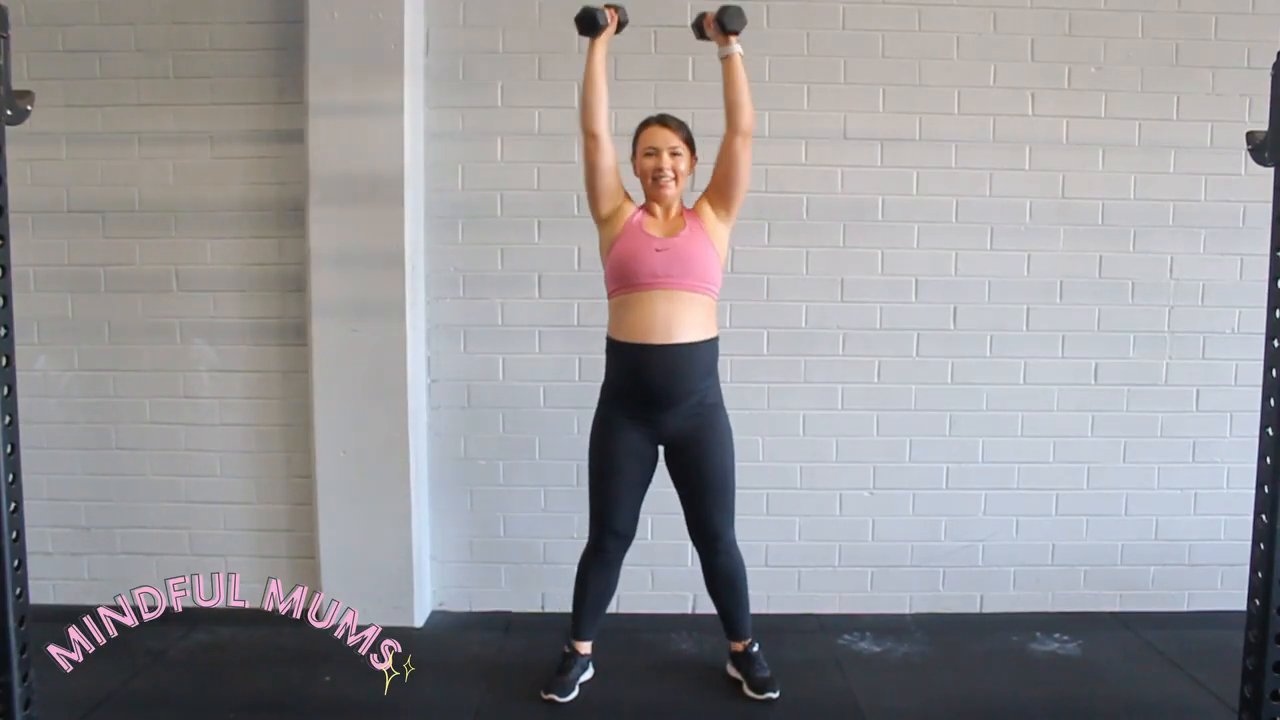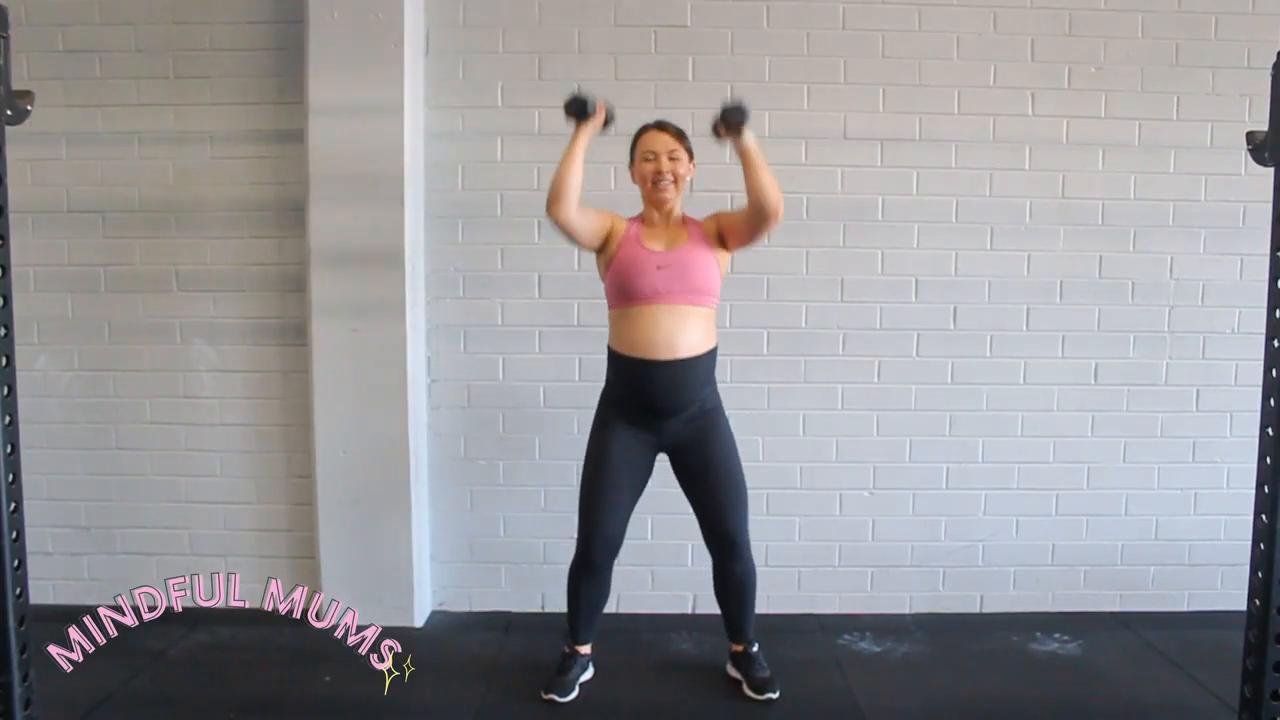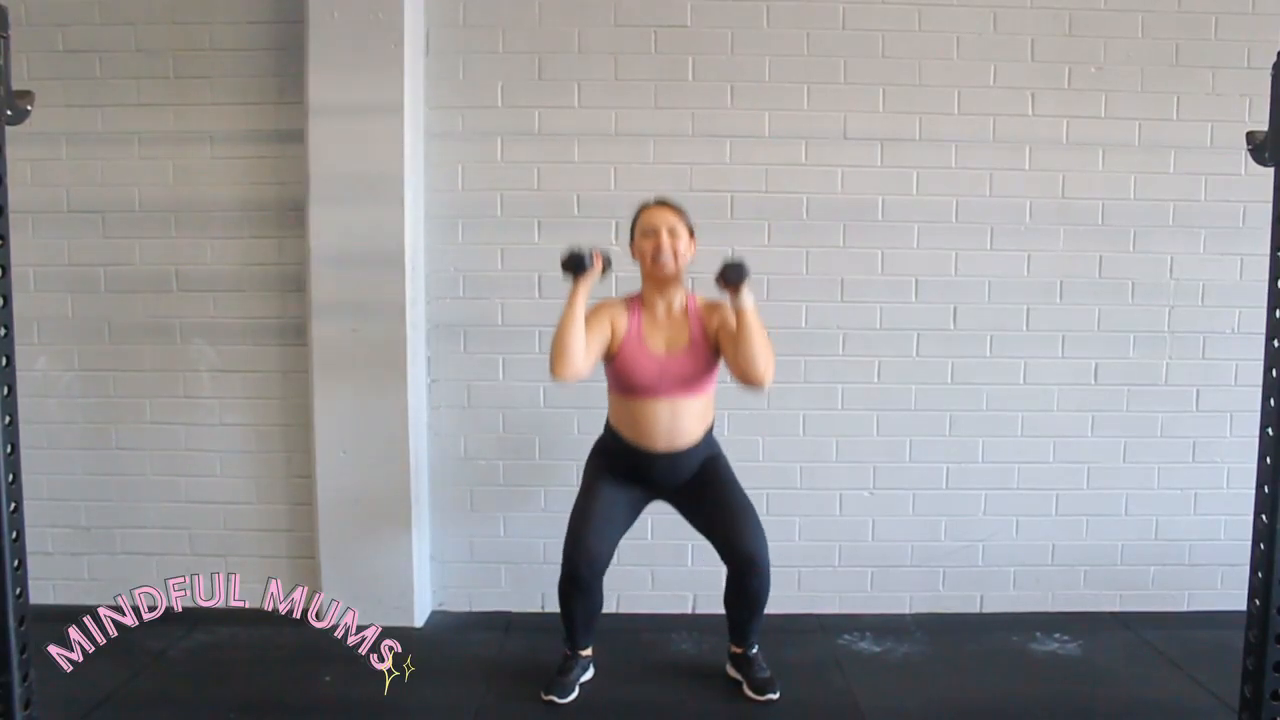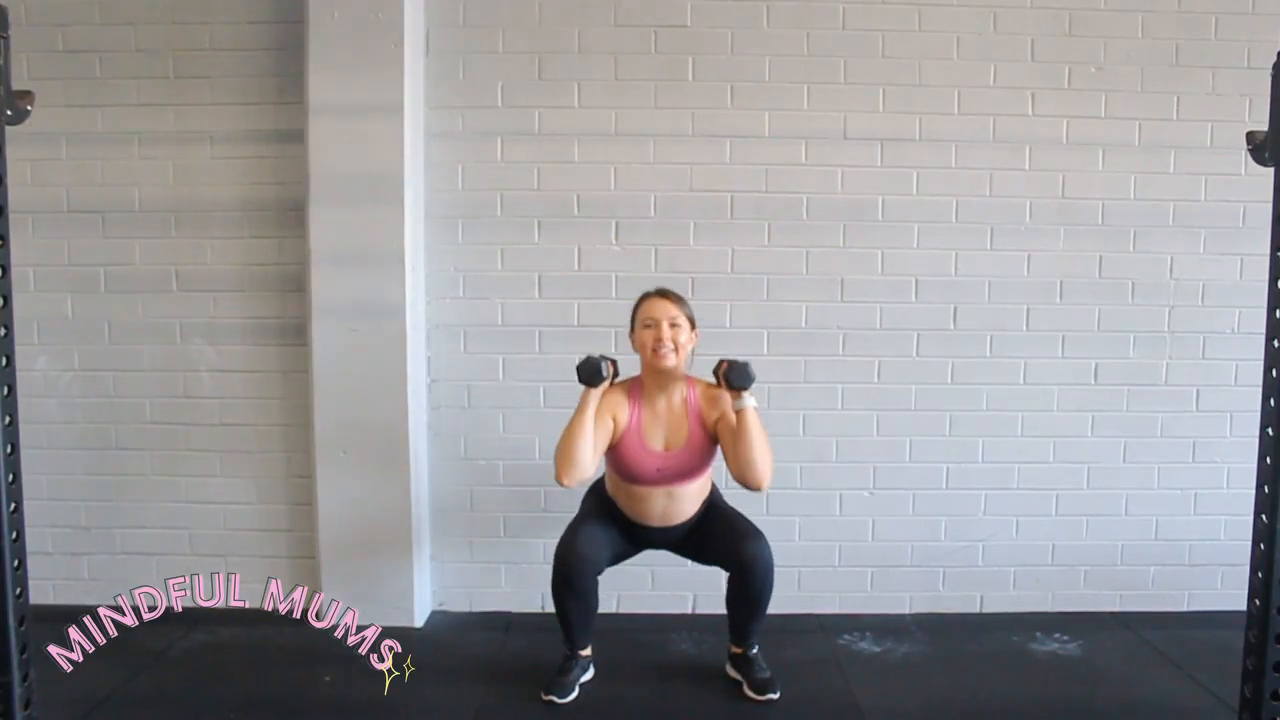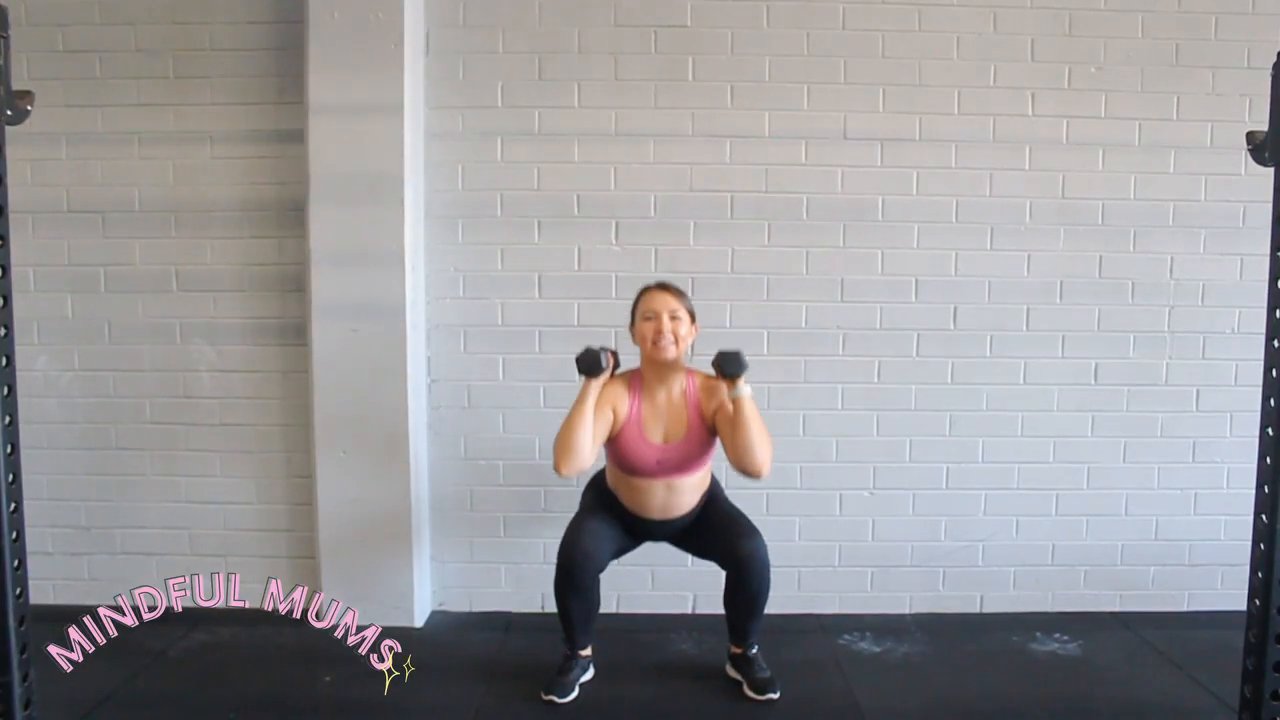
dt=0.2s
person 1, frame 1
left shoulder: (712, 221)
right shoulder: (618, 219)
left elbow: (740, 130)
right elbow: (595, 132)
left wrist: (728, 50)
right wrist: (600, 45)
left hip: (697, 401)
right hip: (626, 401)
left knee: (716, 538)
right knee: (608, 537)
left ankle: (743, 651)
right ankle: (579, 654)
person 1, frame 2
left shoulder: (713, 234)
right shoulder: (613, 234)
left elbow: (771, 210)
right elbow: (560, 208)
left wrist: (742, 140)
right wrist: (584, 134)
left hip: (698, 407)
right hip: (625, 409)
left knee: (731, 539)
right knee: (596, 542)
left ankle: (744, 651)
right ankle: (578, 655)
person 1, frame 3
left shoulder: (714, 317)
right shoulder: (612, 318)
left elbow: (760, 376)
right elbow: (564, 369)
left wrist: (742, 298)
right wrist: (581, 290)
left hip: (697, 463)
right hip: (621, 465)
left knee: (751, 552)
right knee: (582, 558)
left ankle: (743, 652)
right ankle: (579, 654)
person 1, frame 4
left shoulder: (714, 402)
right shoulder: (612, 402)
left elbow: (757, 477)
right elbow: (568, 474)
left wrist: (744, 401)
right wrist: (590, 397)
left hip: (696, 516)
right hip: (617, 516)
left knee: (755, 557)
right knee: (574, 560)
left ankle: (744, 654)
right ankle: (578, 656)
person 1, frame 5
left shoulder: (712, 393)
right shoulder: (614, 395)
left elbow: (757, 466)
right elbow: (566, 465)
left wrist: (740, 389)
right wrist: (590, 387)
left hip: (696, 511)
right hip: (617, 510)
left knee: (750, 554)
right knee: (576, 556)
left ankle: (743, 654)
right ankle: (578, 656)
